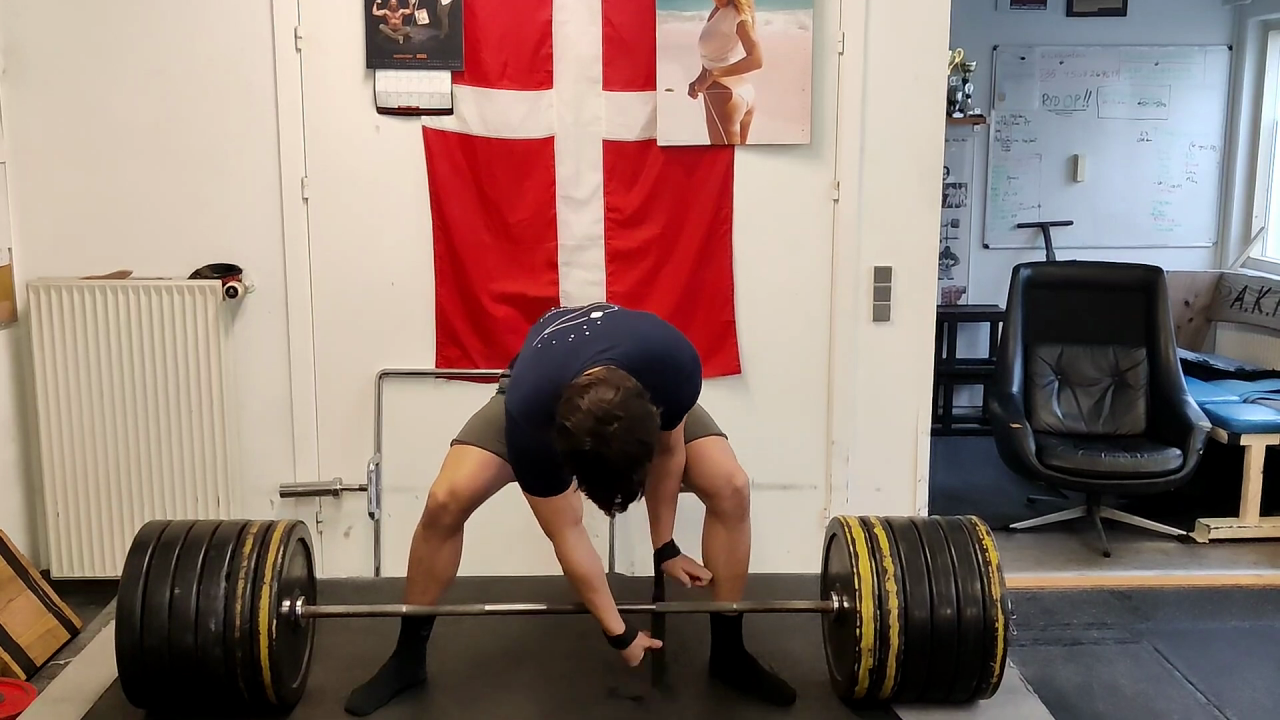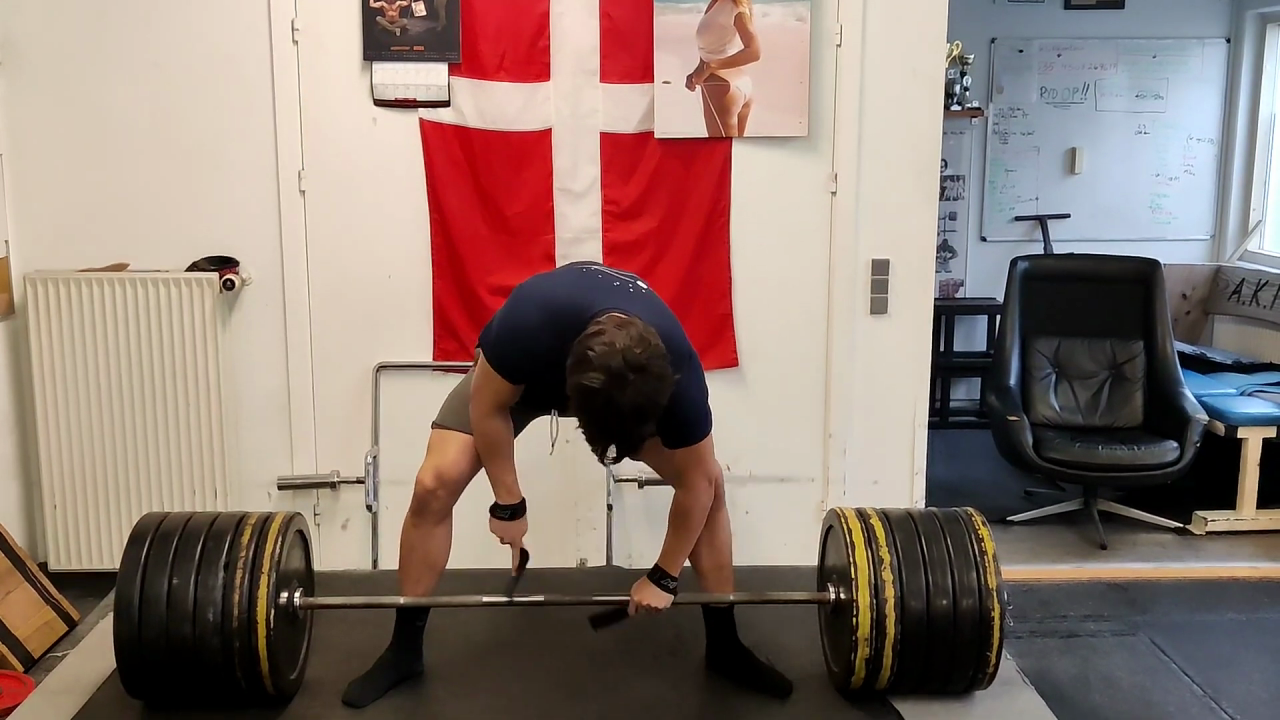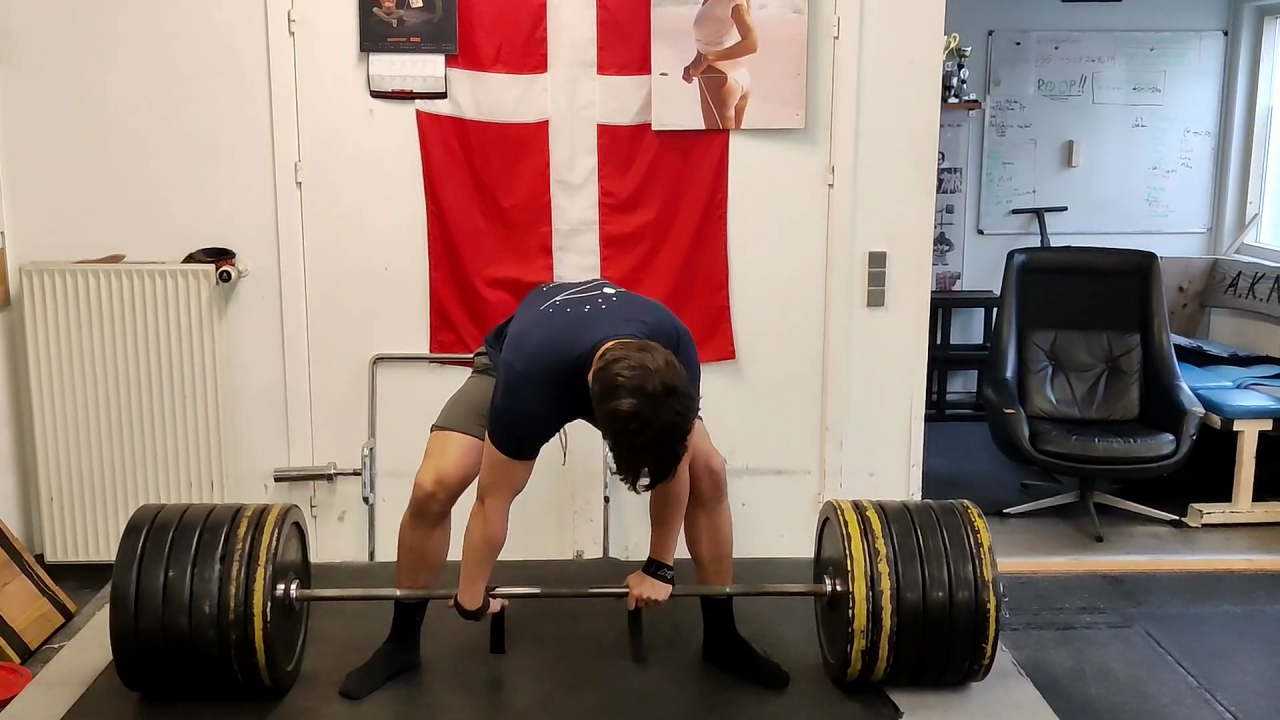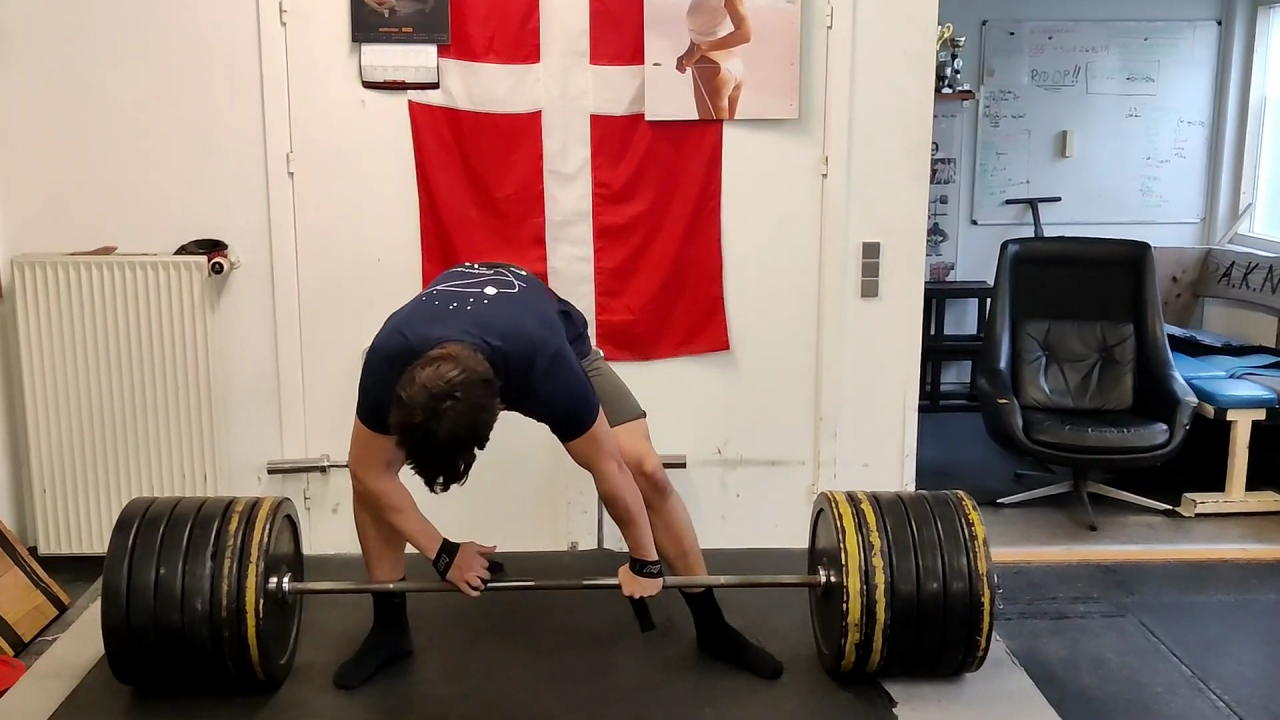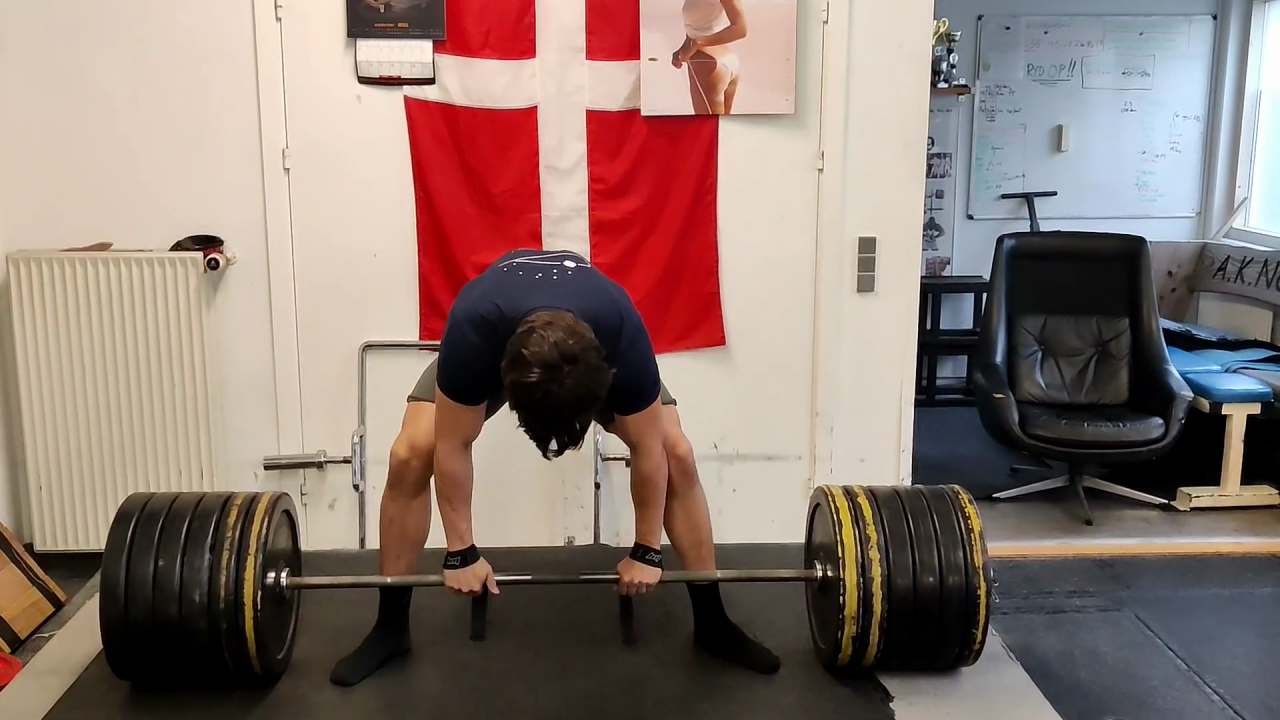
dt=1s
person 1, frame 1
left shoulder: (673, 364)
right shoulder: (531, 414)
left elbow: (672, 449)
right elbow: (567, 535)
left wrist: (666, 549)
right wrist: (620, 633)
left hip: (643, 380)
right hip: (540, 388)
left knee: (729, 488)
right knee: (446, 500)
left ankle: (728, 653)
right ankle: (408, 657)
person 1, frame 2
left shoulder: (677, 371)
right shoulder: (530, 319)
left elbow: (695, 484)
right elbow: (487, 410)
left wrist: (664, 576)
right wrist: (510, 504)
right hip: (513, 375)
left knee: (710, 480)
right knee: (435, 484)
left ankle: (723, 644)
right ankle: (405, 647)
person 1, frame 3
left shoulder: (675, 355)
right shoulder: (529, 377)
left elbow: (673, 466)
right elbow: (494, 502)
left wrist: (660, 567)
right wrist: (470, 600)
right hip: (512, 363)
left knee: (707, 471)
right knee: (433, 487)
left ankle: (722, 637)
right ankle: (402, 641)
person 1, frame 4
left shoulder: (548, 367)
right shoulder: (390, 361)
left elbow: (607, 467)
right elbow: (368, 469)
left wrist: (644, 561)
right wrist: (441, 552)
left hip: (554, 337)
left knee: (644, 468)
right knee: (369, 467)
left ankle: (712, 627)
right ankle: (389, 629)
person 1, frame 5
left shoulder: (622, 336)
right shoulder: (472, 333)
left elbow: (648, 451)
right elbow: (453, 447)
left wrist: (646, 550)
right wrist: (461, 552)
left hip: (596, 341)
right hip: (494, 333)
left knee: (676, 454)
right knee: (409, 457)
left ankle: (711, 621)
right ankle: (391, 626)
